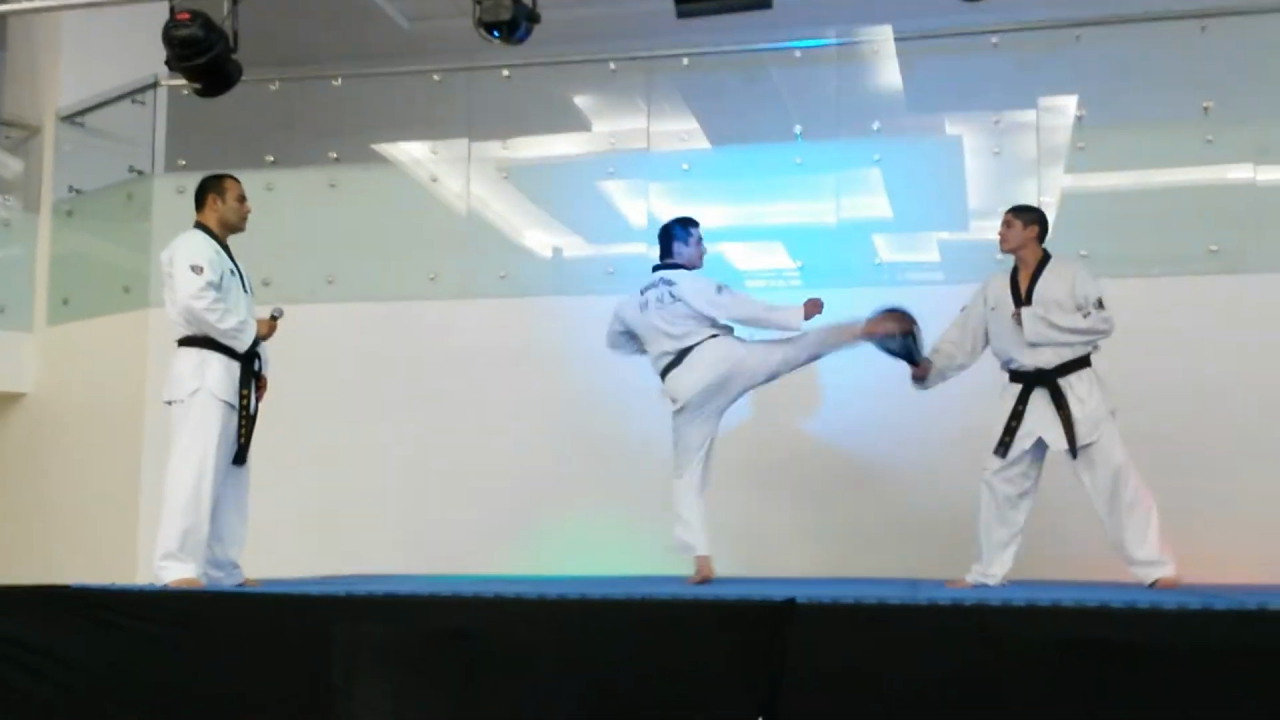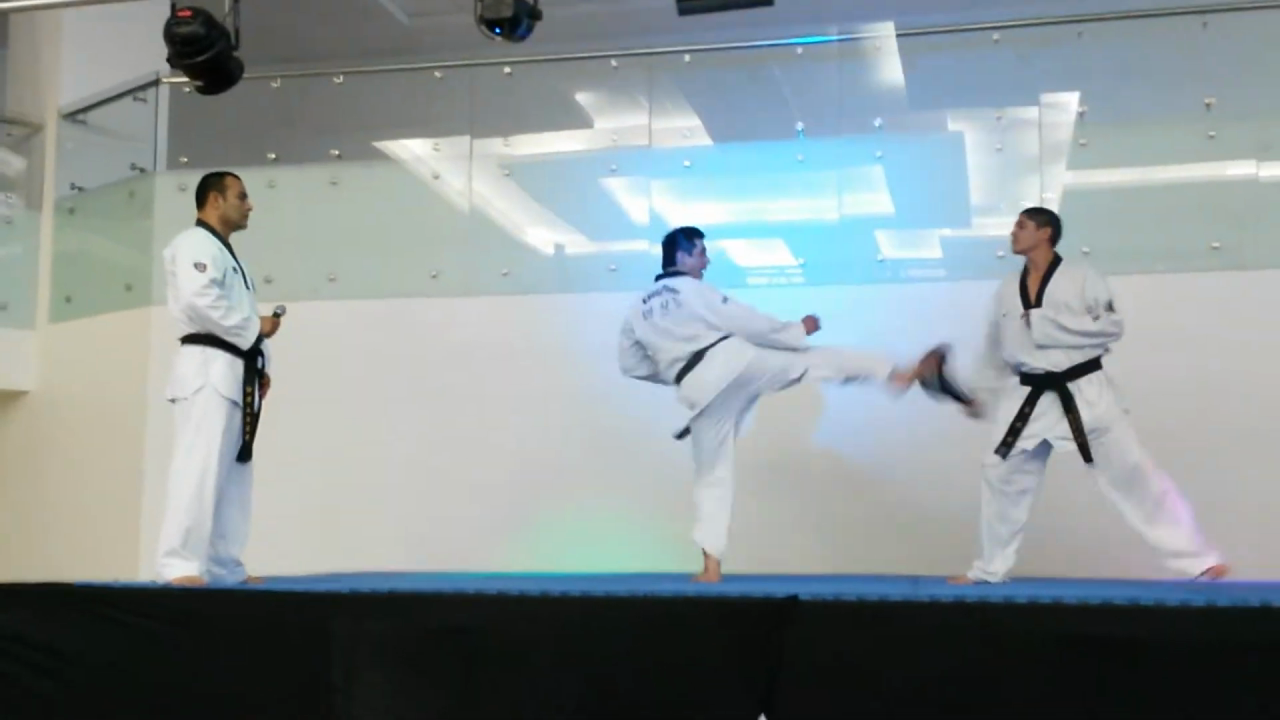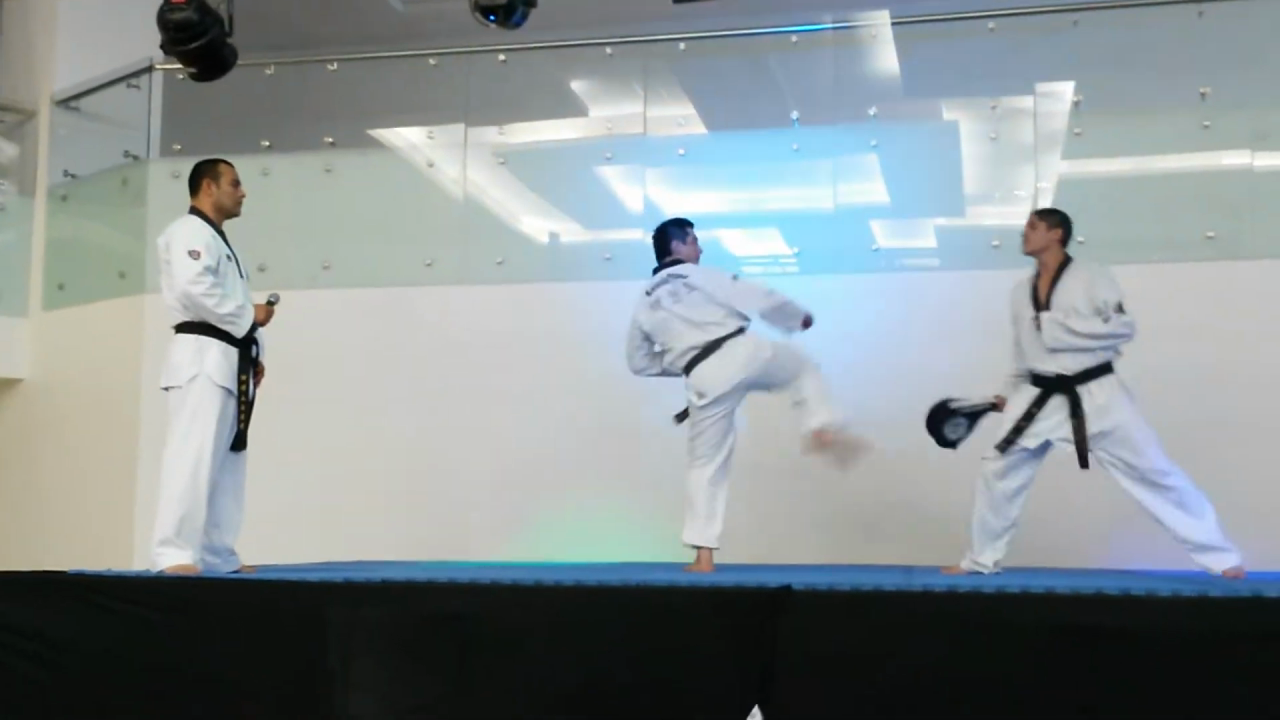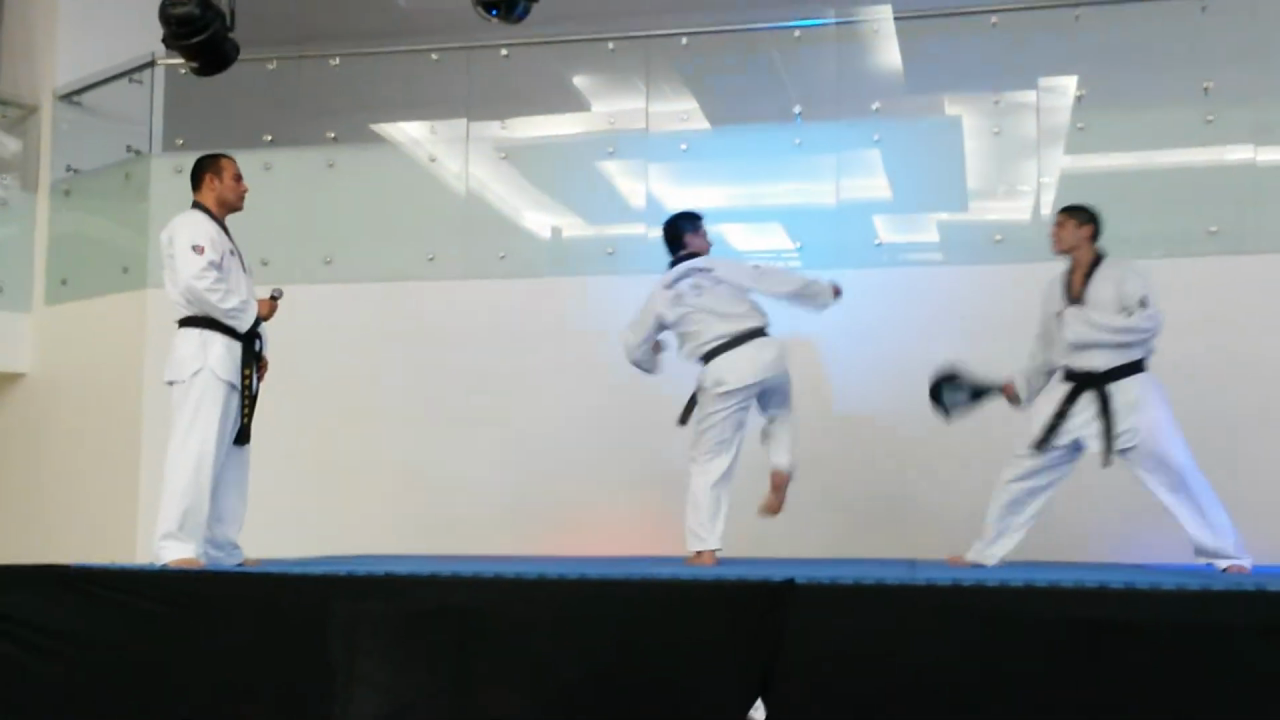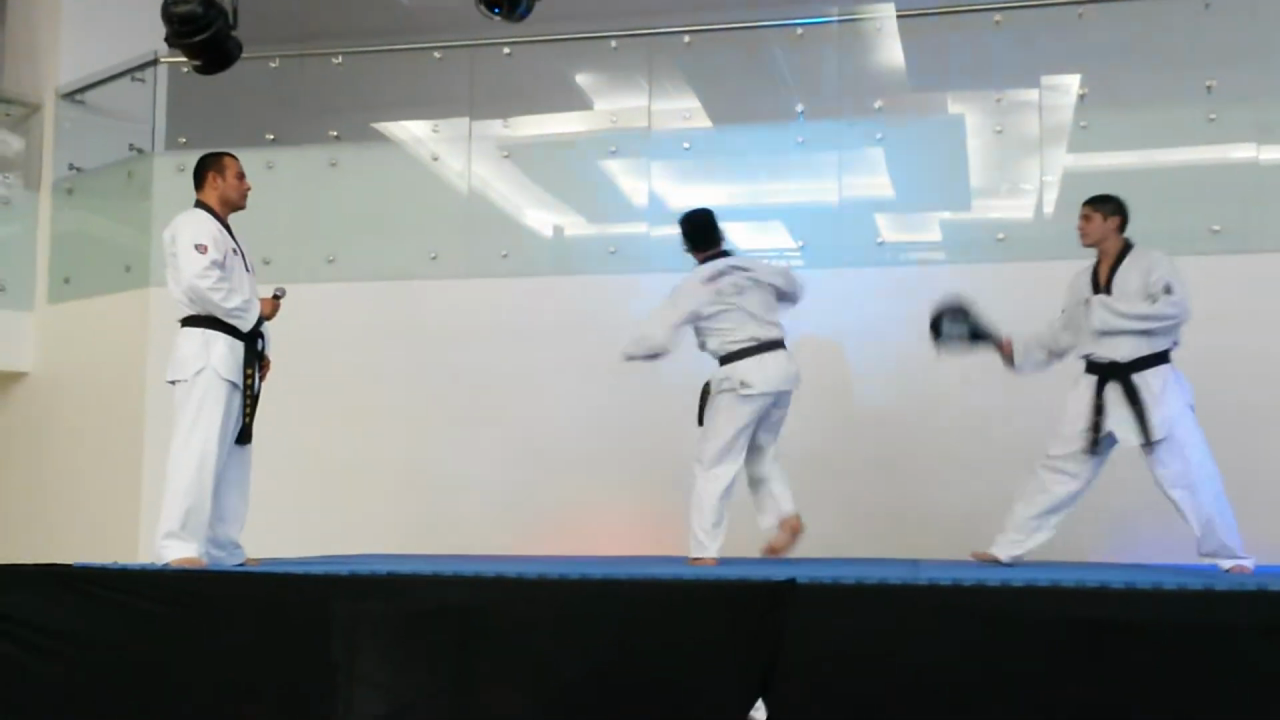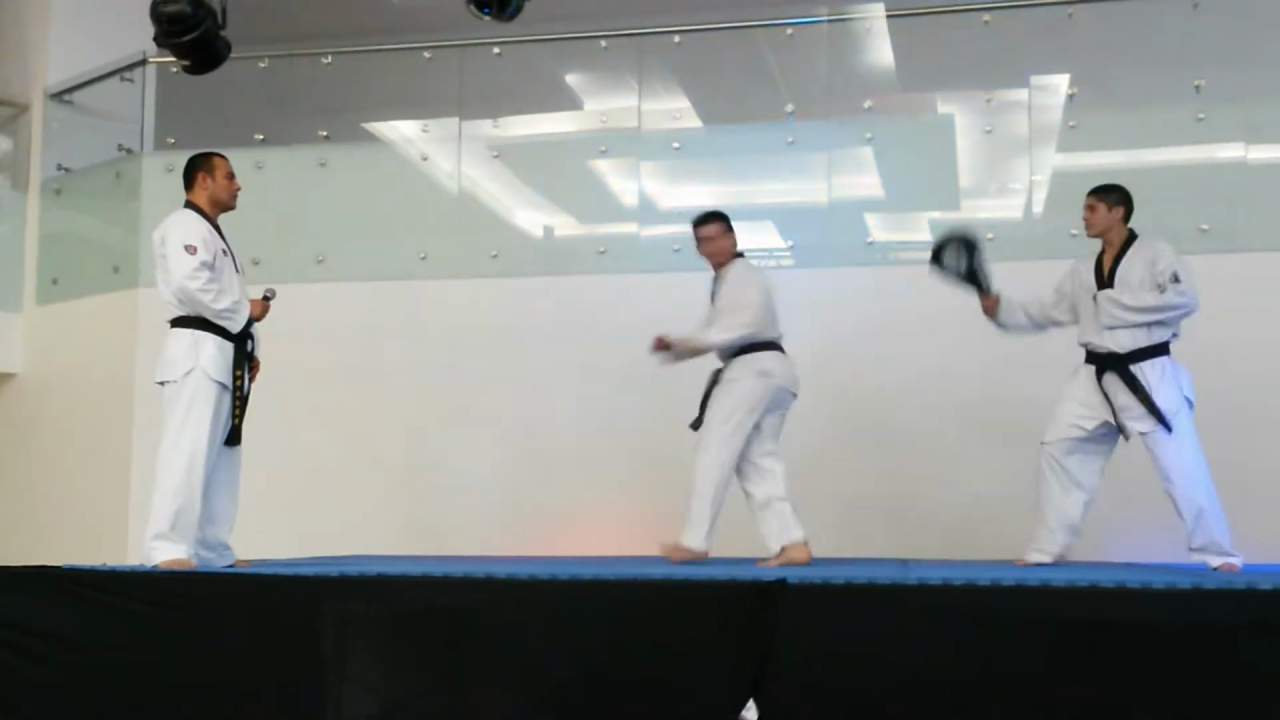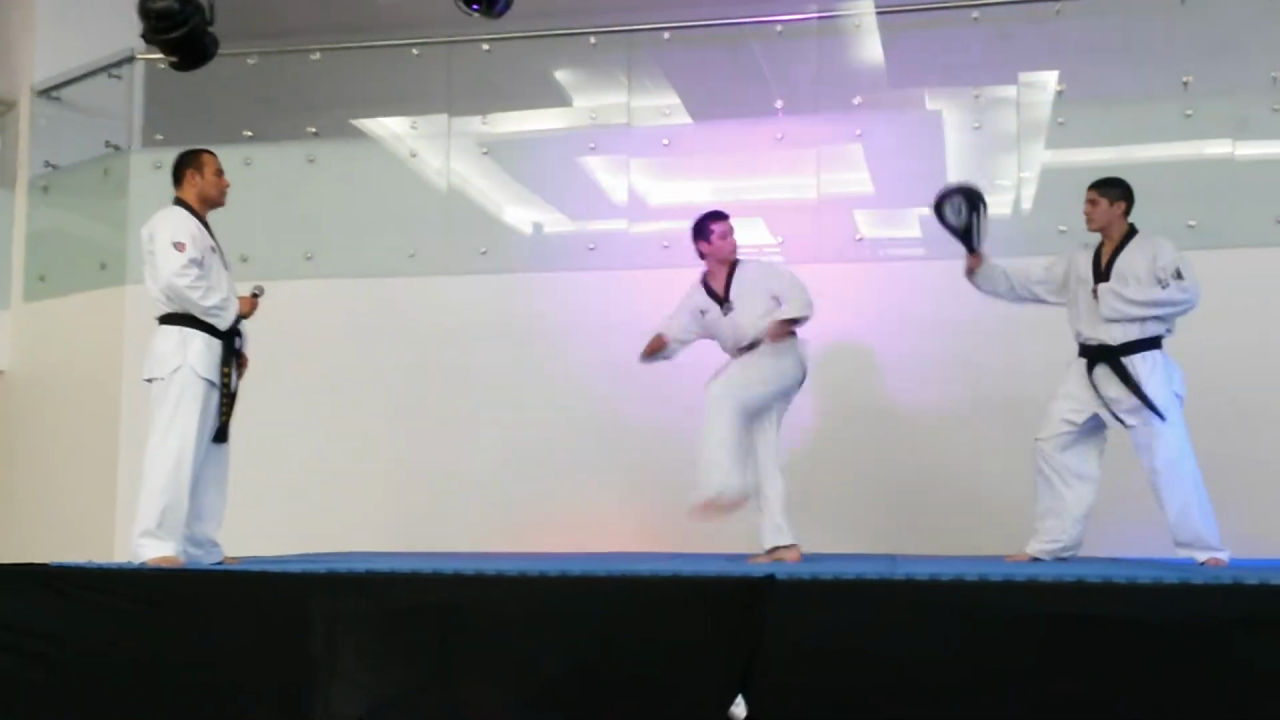
dt=0.1s
person 1, frame 1
left shoulder: (224, 257)
right shoulder: (193, 246)
right elbow: (196, 304)
left wrist: (256, 368)
right wrist: (252, 330)
left hip: (231, 375)
right hip: (205, 372)
left knee: (230, 474)
right knee: (195, 469)
left ankle: (221, 567)
right ankle: (176, 568)
person 1, frame 2
left shoulder: (226, 254)
right shoulder: (195, 243)
right elbow: (199, 301)
left wrist: (259, 365)
right wrist: (256, 327)
left hip: (234, 372)
right hip: (208, 368)
left knee: (234, 471)
right knee: (200, 466)
left ankle: (224, 565)
right ankle: (180, 564)
person 1, frame 3
left shoulder: (219, 241)
right shoulder: (189, 231)
right elbow: (193, 288)
left wrist: (253, 353)
right wrist: (249, 316)
left hip: (229, 361)
right hip: (203, 357)
left knee: (227, 460)
right knee: (193, 455)
left ankle: (217, 554)
right ankle: (172, 554)
person 1, frame 4
left shoulder: (221, 235)
right shoulder: (191, 226)
right elbow: (197, 283)
left wrist: (255, 348)
right wrist: (253, 311)
left hip: (231, 355)
right hip: (206, 351)
left knee: (230, 454)
right knee: (196, 449)
left ankle: (220, 548)
right ankle: (176, 547)
person 1, frame 5
left shoulder: (224, 234)
right shoulder: (194, 225)
right elbow: (200, 283)
left wrist: (258, 347)
right wrist: (255, 310)
left hip: (233, 354)
right hip: (209, 351)
left knee: (232, 454)
right knee: (199, 449)
left ankle: (222, 547)
right ankle: (178, 547)
person 1, frame 6
left shoulder: (214, 235)
right shoulder: (184, 226)
right elbow: (189, 284)
left wrist: (246, 348)
right wrist: (245, 311)
left hip: (223, 355)
right hip: (198, 351)
left knee: (221, 454)
right knee: (188, 449)
left ankle: (211, 549)
right ankle: (167, 548)
person 1, frame 7
left shoulder: (203, 232)
right shoulder: (173, 223)
right elbow: (178, 281)
left wrist: (235, 346)
right wrist: (233, 308)
left hip: (211, 352)
right hip: (186, 349)
left knee: (209, 452)
right knee: (175, 447)
left ankle: (200, 546)
right ankle: (155, 545)
person 2, frame 1
left shoulder: (1070, 274)
right shoulder: (994, 288)
left elbow: (1101, 323)
right elbow: (963, 341)
left wrist: (1036, 322)
right wrist: (929, 367)
left hip: (1073, 389)
right hip: (1022, 394)
left knee: (1112, 474)
right knee: (1003, 480)
left ankle: (1154, 567)
right ankle: (988, 571)
person 2, frame 2
left shoulder: (1082, 277)
right shoulder: (1007, 291)
left elbow: (1111, 326)
right elbow: (997, 351)
left wrist: (1045, 323)
right wrist: (982, 396)
left hip: (1084, 391)
right hip: (1030, 397)
left knee: (1132, 471)
right knee: (1000, 474)
left ankle: (1196, 558)
right ankle: (990, 568)
person 2, frame 3
left shoulder: (1093, 278)
right shoulder: (1021, 293)
left elbow: (1121, 328)
left wrist: (1056, 327)
right wrist: (1009, 396)
left hip: (1098, 394)
right hip: (1044, 398)
left knee: (1152, 469)
right knee: (998, 471)
left ankle: (1219, 554)
right ankle: (980, 559)
person 2, frame 4
left shoulder: (1123, 275)
right shoulder: (1057, 286)
left elbow: (1147, 323)
right elbow: (1049, 350)
left wrist: (1080, 322)
right wrist: (1022, 387)
left hip: (1128, 392)
right hip: (1075, 396)
left knee: (1176, 472)
right knee: (1027, 469)
left ankle: (1225, 555)
right ankle: (985, 552)
person 2, frame 5
left shoulder: (1151, 263)
right shoulder: (1083, 281)
left elbow: (1174, 309)
right elbow: (1060, 336)
left wrist: (1106, 310)
right wrist: (1017, 353)
left hip: (1151, 384)
right hip: (1099, 387)
left knee: (1189, 472)
right knee: (1061, 463)
left ankle: (1228, 556)
right ankle: (1009, 546)
person 2, frame 6
left shoulder: (1156, 254)
right shoulder: (1083, 270)
left elbow: (1185, 299)
right elbow: (1048, 311)
left wrist: (1113, 305)
right wrist: (1001, 309)
left hip: (1149, 374)
right hip: (1097, 377)
left knee: (1182, 465)
right knee: (1060, 450)
left ankle: (1217, 552)
right ankle: (1047, 547)
person 2, frame 7
left shoulder: (1155, 249)
right shoulder: (1077, 262)
left elbow: (1184, 296)
right elbow: (1025, 285)
left wrist: (1114, 296)
right wrist: (981, 271)
left hip: (1142, 368)
right hip: (1090, 370)
left knee: (1169, 460)
right knee: (1054, 447)
left ankle: (1204, 547)
right ankle: (1053, 542)
person 3, frame 1
left shoulder: (632, 301)
right shoulder: (692, 282)
left elbow: (615, 340)
right elbow: (742, 309)
right wrist: (799, 312)
left hip: (684, 386)
right hip: (720, 360)
left knee: (689, 474)
right knee: (797, 345)
left ankle: (701, 561)
right ankle: (859, 330)
person 3, frame 2
left shoulder: (638, 311)
right shoulder: (695, 291)
left elbow: (630, 364)
right elbow: (749, 324)
right wrist: (800, 330)
left hip: (701, 390)
right hip: (735, 362)
left knee: (711, 477)
right knee: (814, 360)
left ankle: (712, 563)
right ankle: (892, 374)
person 3, frame 3
left shoulder: (644, 306)
right shoulder: (708, 277)
left elbow: (638, 362)
right elbow: (767, 301)
right wrist: (799, 317)
left hip: (709, 381)
right hip: (752, 355)
left knee: (705, 467)
right knee: (802, 370)
left ankle: (704, 555)
right ankle: (823, 430)
person 3, frame 4
left shoulder: (660, 295)
right shoulder: (724, 267)
left elbow: (636, 352)
right elbow: (788, 284)
left wrist: (655, 355)
right wrist: (826, 293)
left hip: (725, 374)
right hip: (766, 354)
left knee: (709, 460)
right knee: (778, 410)
left ankle: (704, 549)
right ankle: (781, 468)
person 3, frame 5
left shoulder: (693, 286)
right shoulder: (756, 269)
left elbow: (652, 340)
right elbow: (792, 290)
left wrist: (634, 349)
left hip: (744, 377)
right hip: (781, 367)
left knee: (714, 464)
right knee: (759, 454)
left ankle: (704, 551)
right ankle: (785, 517)
person 3, frame 6
left shoulder: (737, 277)
right shoulder: (731, 280)
left elbow: (742, 325)
right elbow: (723, 329)
left wrist: (684, 345)
right wrist: (675, 344)
left hip: (754, 370)
right hip: (773, 373)
left knee: (715, 455)
right knee: (759, 465)
left ankle: (695, 542)
right ankle: (792, 545)
person 3, frame 7
left shoulder: (756, 273)
right shoulder: (697, 297)
left elbow: (797, 296)
right elbow: (677, 333)
left wrist: (787, 321)
right wrist: (657, 344)
left hip: (777, 357)
right hip: (751, 367)
left knee: (720, 403)
right knee: (758, 456)
left ankle: (728, 488)
right ankle: (783, 544)
